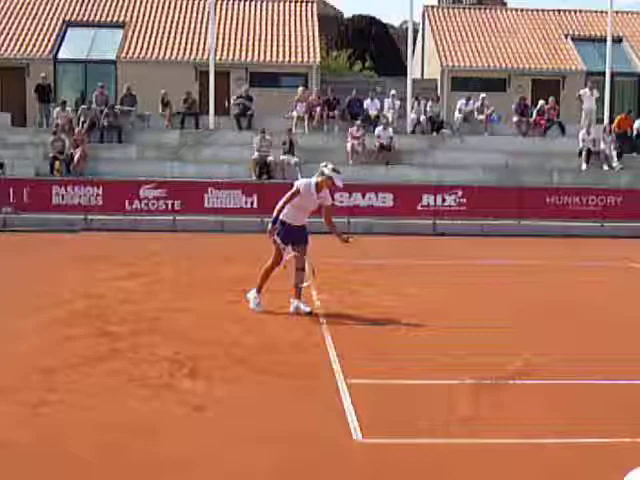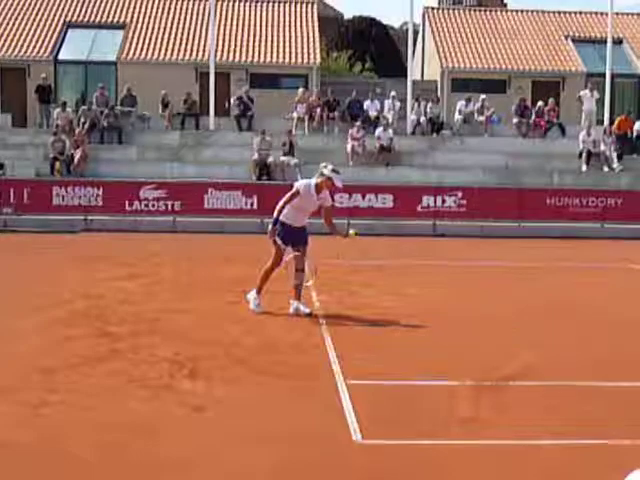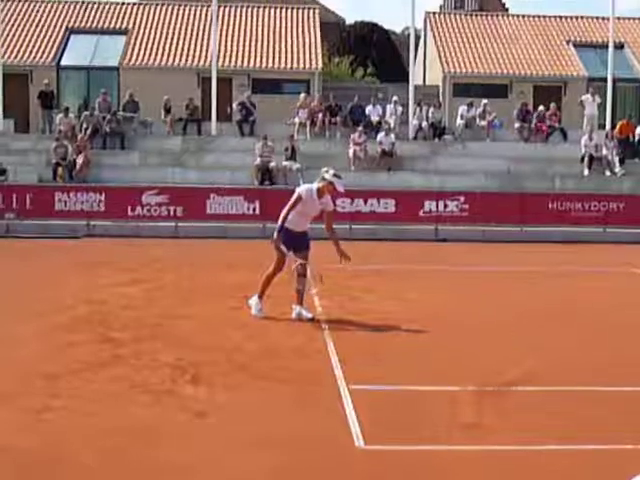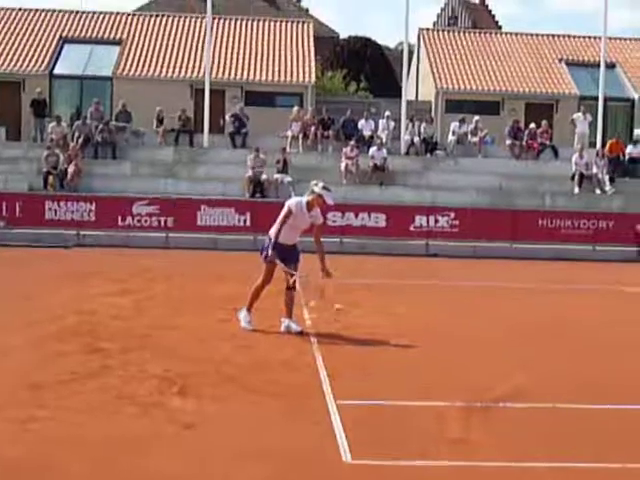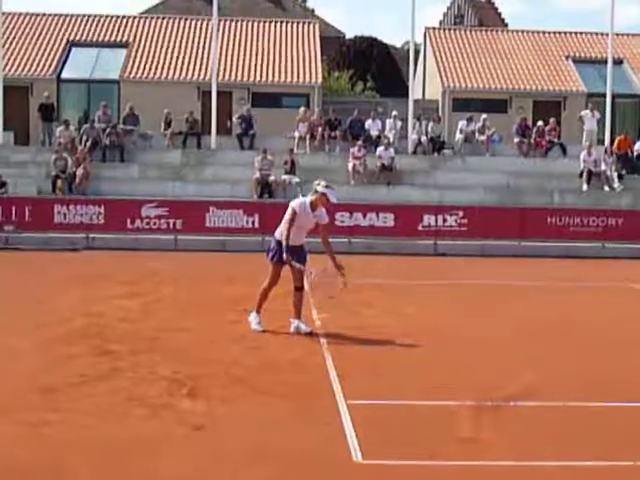
dt=0.2s
person 1, frame 1
left shoulder: (325, 197)
right shoulder: (303, 185)
left elbow: (328, 221)
right elbow: (283, 203)
left wrist: (340, 236)
right wrist: (273, 223)
left hip: (300, 228)
right hip: (284, 224)
left knee: (301, 265)
right knee: (275, 262)
left ankle: (296, 302)
right ankle: (256, 294)
person 1, frame 2
left shoulder: (325, 198)
right shoulder: (303, 186)
left elbow: (328, 221)
right elbow: (282, 203)
left wrist: (341, 233)
right wrist: (273, 224)
left hip: (300, 229)
right hip: (284, 225)
left knee: (301, 266)
right knee: (275, 263)
left ankle: (296, 303)
right ankle: (256, 294)
person 1, frame 3
left shoulder: (327, 202)
right shoulder: (305, 190)
left elbow: (329, 227)
right elbow: (287, 210)
left wrist: (339, 249)
right wrist: (278, 231)
left hip: (302, 234)
right hip: (286, 230)
left knee: (302, 270)
right knee: (277, 268)
left ankle: (298, 308)
right ankle: (257, 300)
person 1, frame 4
left shoulder: (317, 215)
right shoulder: (295, 204)
left elbow: (318, 241)
right elbow: (279, 226)
left wrist: (323, 266)
right wrist: (272, 247)
left hip: (291, 247)
right hip: (276, 243)
left knee: (292, 283)
right knee: (265, 280)
left ankle: (287, 321)
right ankle: (246, 313)
person 1, frame 5
left shoulder: (322, 215)
right shoulder: (298, 205)
left elbow: (325, 241)
right elbow: (287, 228)
left wrist: (335, 262)
right wrist: (285, 251)
left hip: (298, 247)
right hip: (281, 243)
left knee: (299, 284)
right knee: (272, 281)
left ankle: (296, 321)
right ankle: (255, 315)
